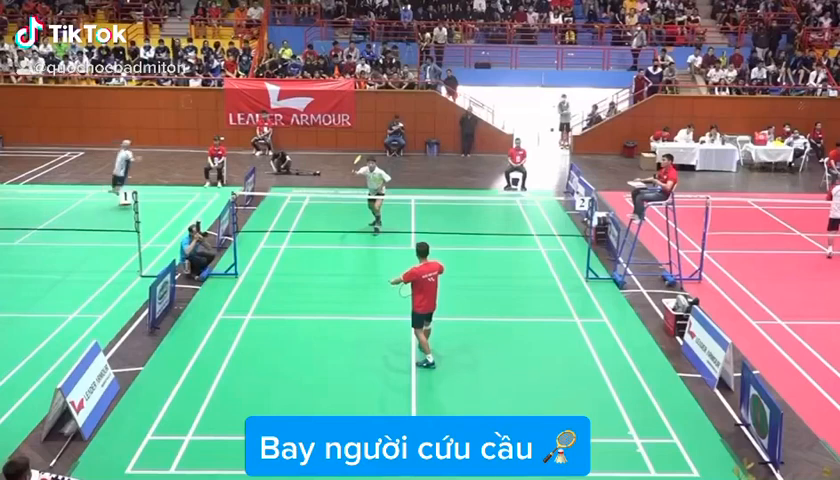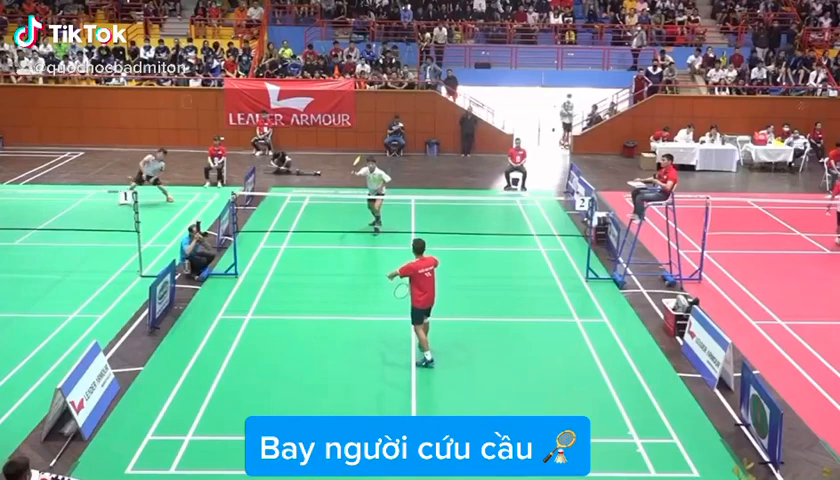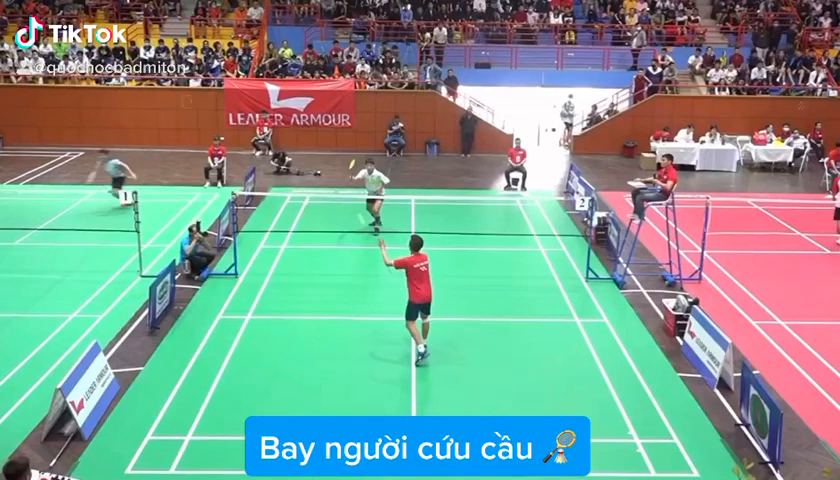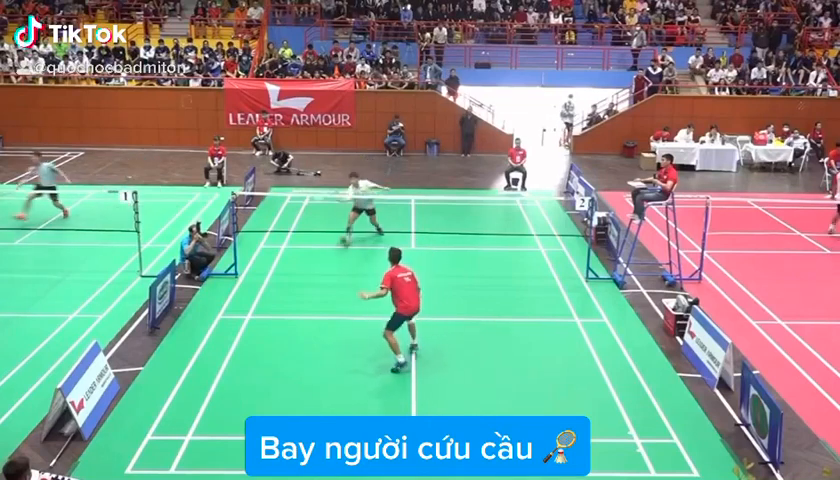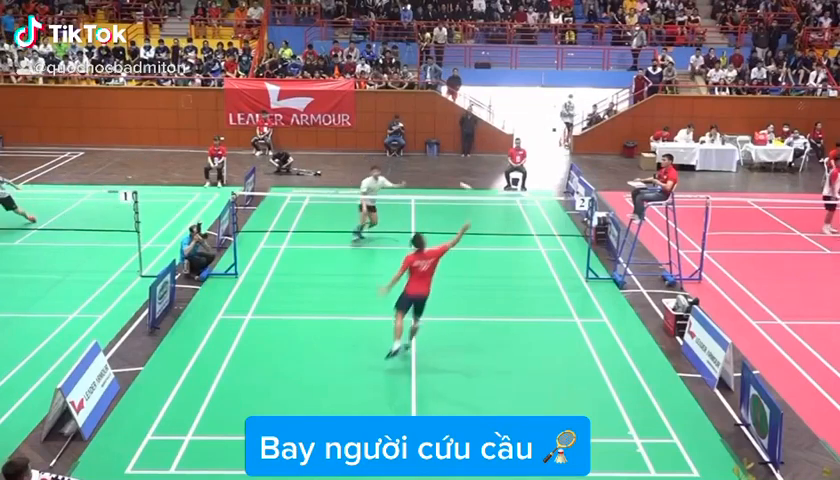
dt=0.5s
person 1, frame 1
left shoulder: (415, 271)
right shoulder: (436, 265)
left elbow: (399, 280)
right elbow: (441, 270)
left wrist: (392, 281)
left hip: (419, 307)
right hip: (431, 305)
left knee: (418, 332)
right knee: (427, 325)
left ankle: (430, 360)
right ankle: (424, 345)
person 1, frame 2
left shoulder: (411, 266)
right shoulder: (432, 260)
left elbow: (394, 274)
left wrist: (390, 276)
left hip: (418, 303)
right hip: (430, 300)
left knee: (418, 329)
right knee: (425, 320)
left ankle: (428, 357)
right ankle: (423, 344)
person 1, frame 3
left shoulder: (408, 261)
right shoulder: (425, 257)
left elbow: (388, 263)
left wrist: (382, 248)
left hip: (416, 298)
right hip: (428, 296)
left knee: (410, 324)
right knee: (425, 318)
left ankle: (422, 350)
right ankle: (423, 343)
person 1, frame 4
left shoulder: (390, 274)
right shoulder: (409, 270)
left elbow: (384, 292)
right elbow: (418, 288)
left wrist: (368, 296)
left hip: (404, 309)
right hip: (416, 307)
left knee: (387, 334)
right knee: (410, 319)
left ankle: (401, 360)
right ankle: (414, 343)
person 1, frame 5
left shoulder: (410, 258)
right shoulder: (434, 254)
left elbow: (399, 274)
right elbow: (452, 244)
left wrist: (388, 287)
right wrist: (463, 230)
left hip: (410, 292)
right hip: (423, 293)
left knee: (399, 316)
right knee: (416, 320)
left ankle: (397, 345)
